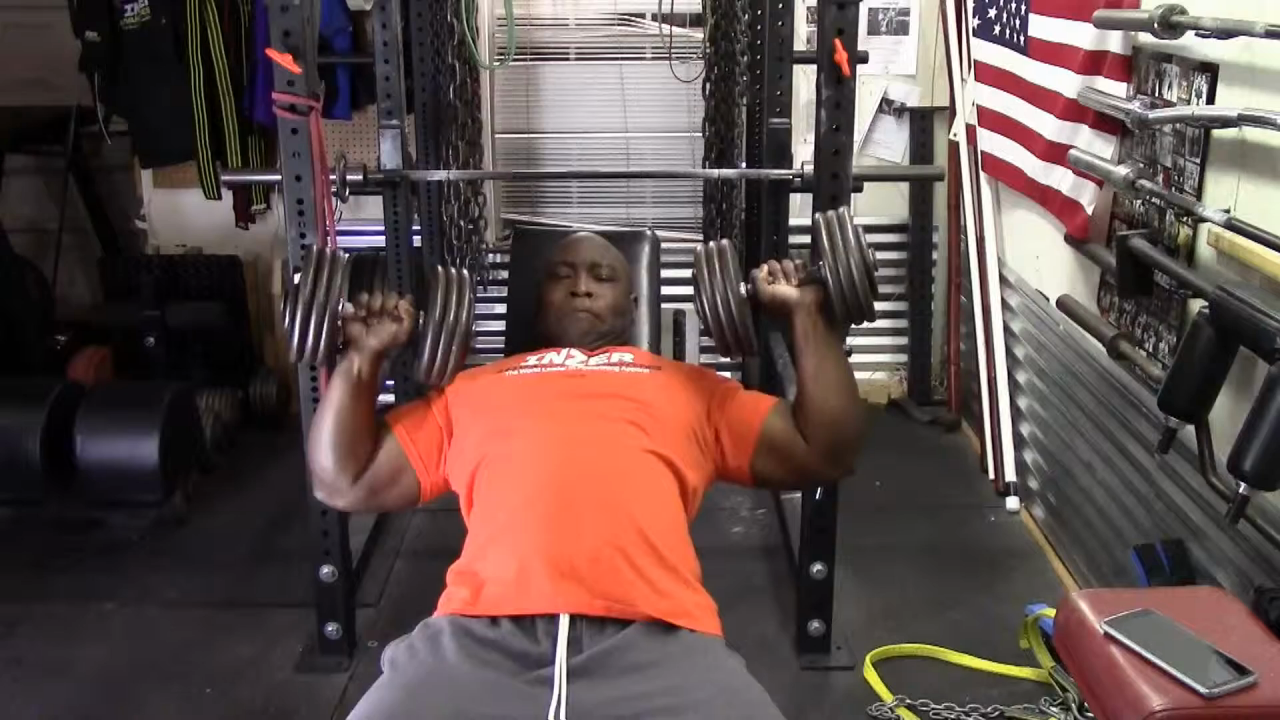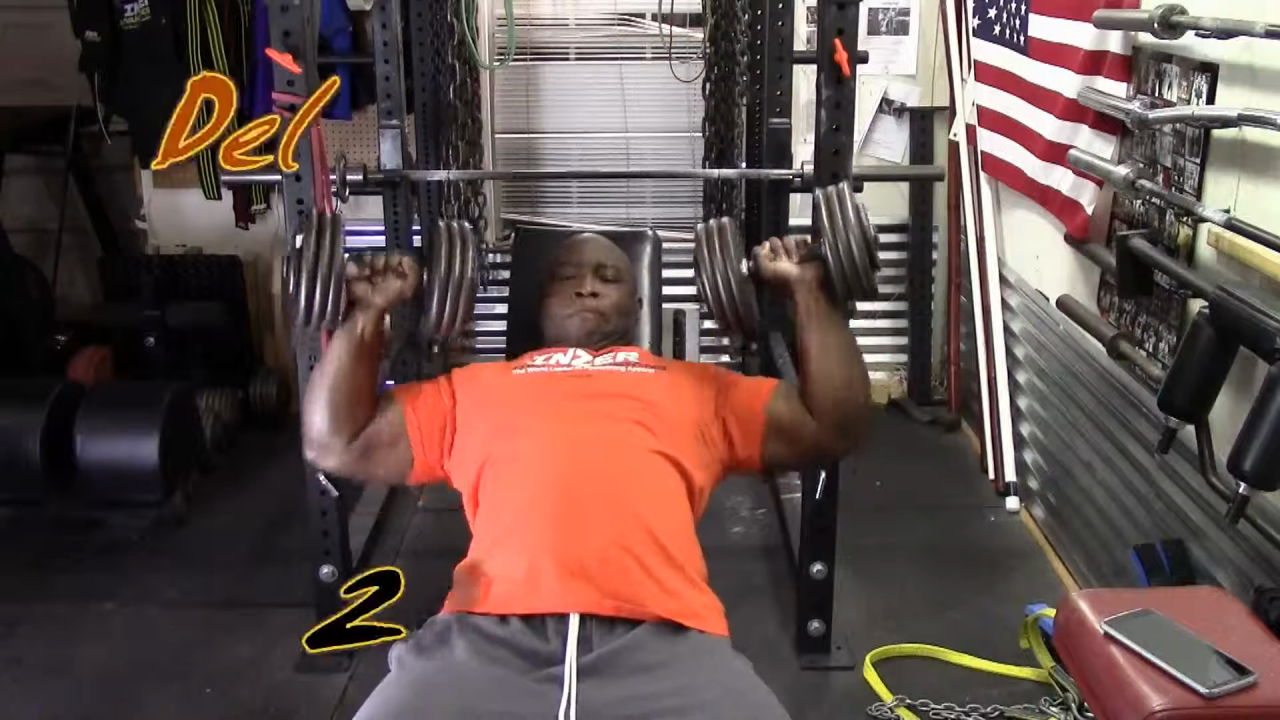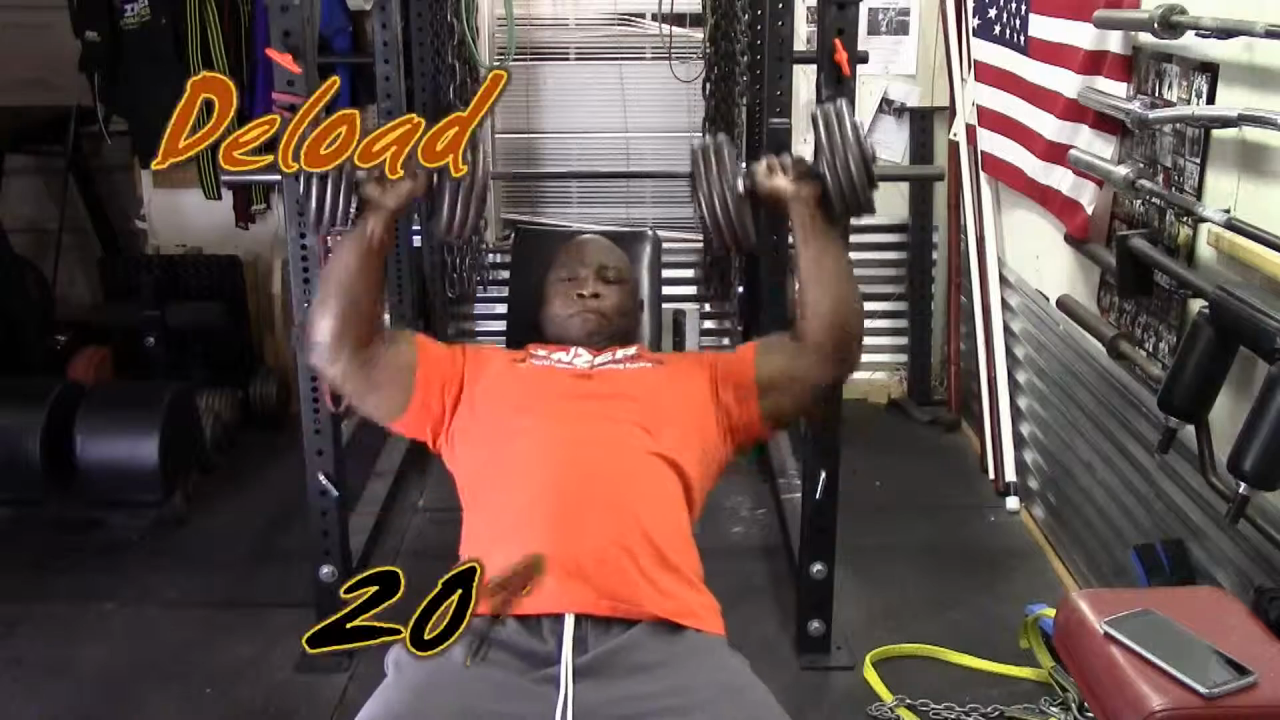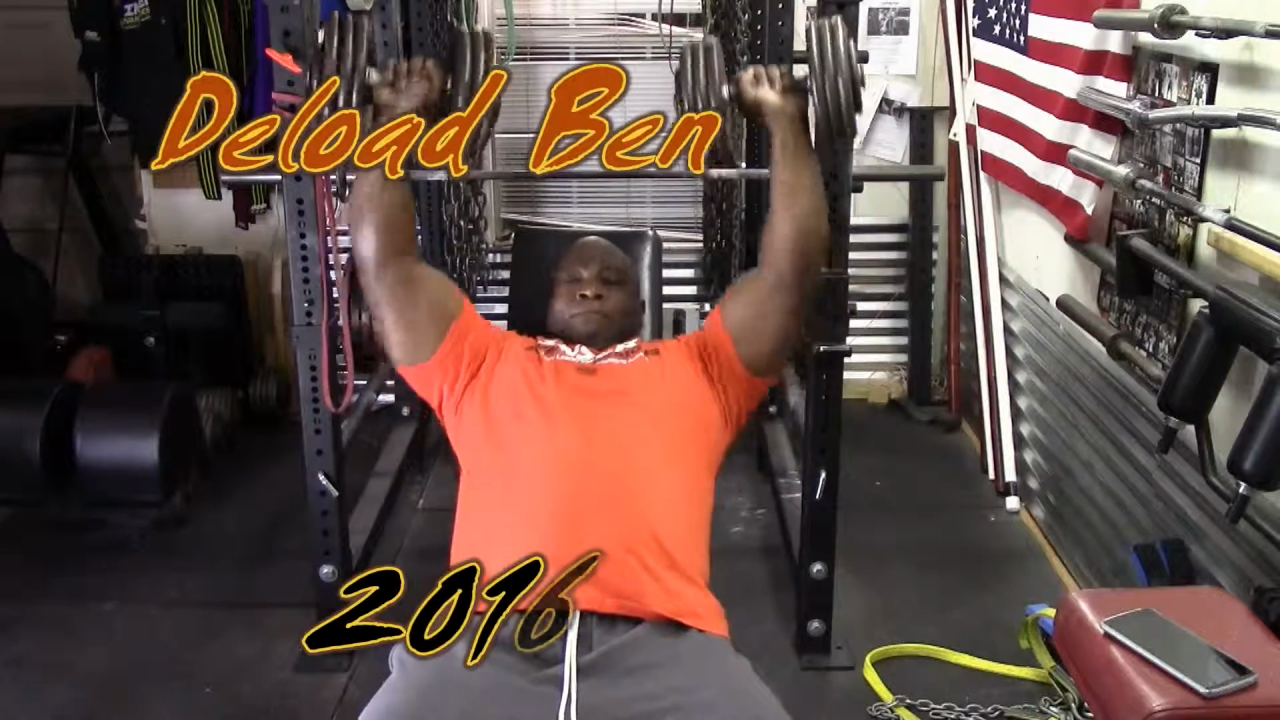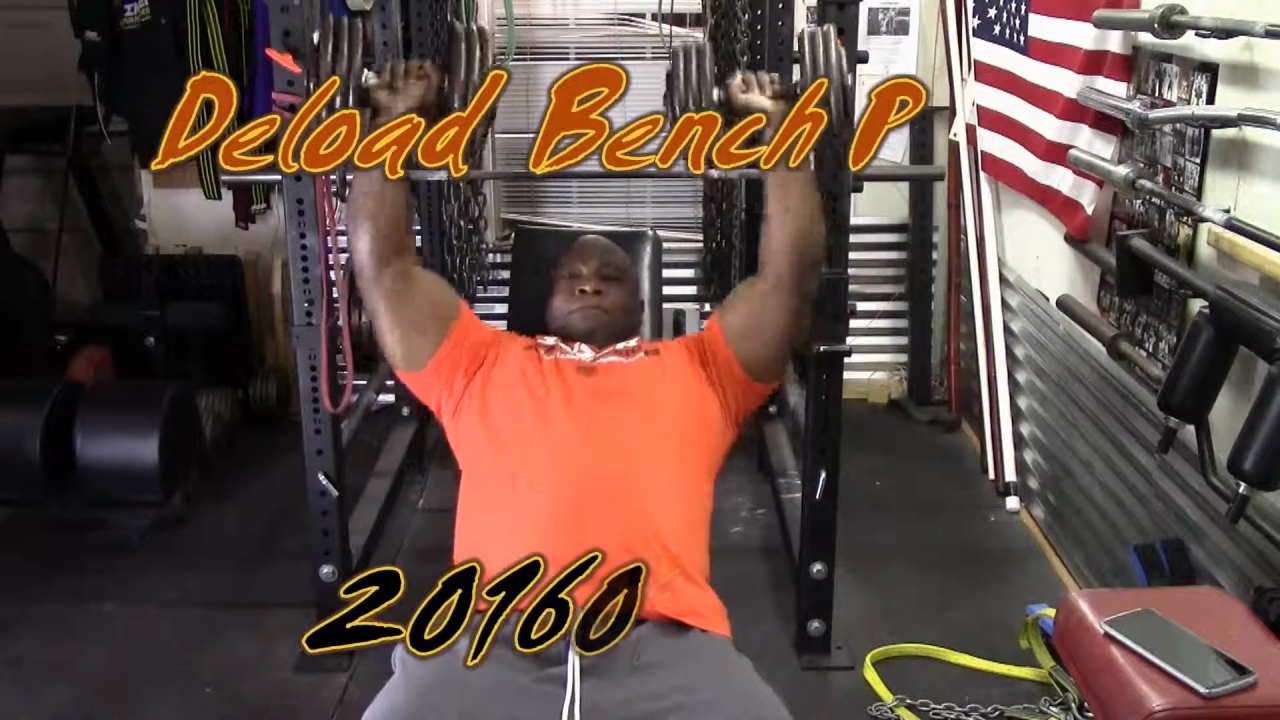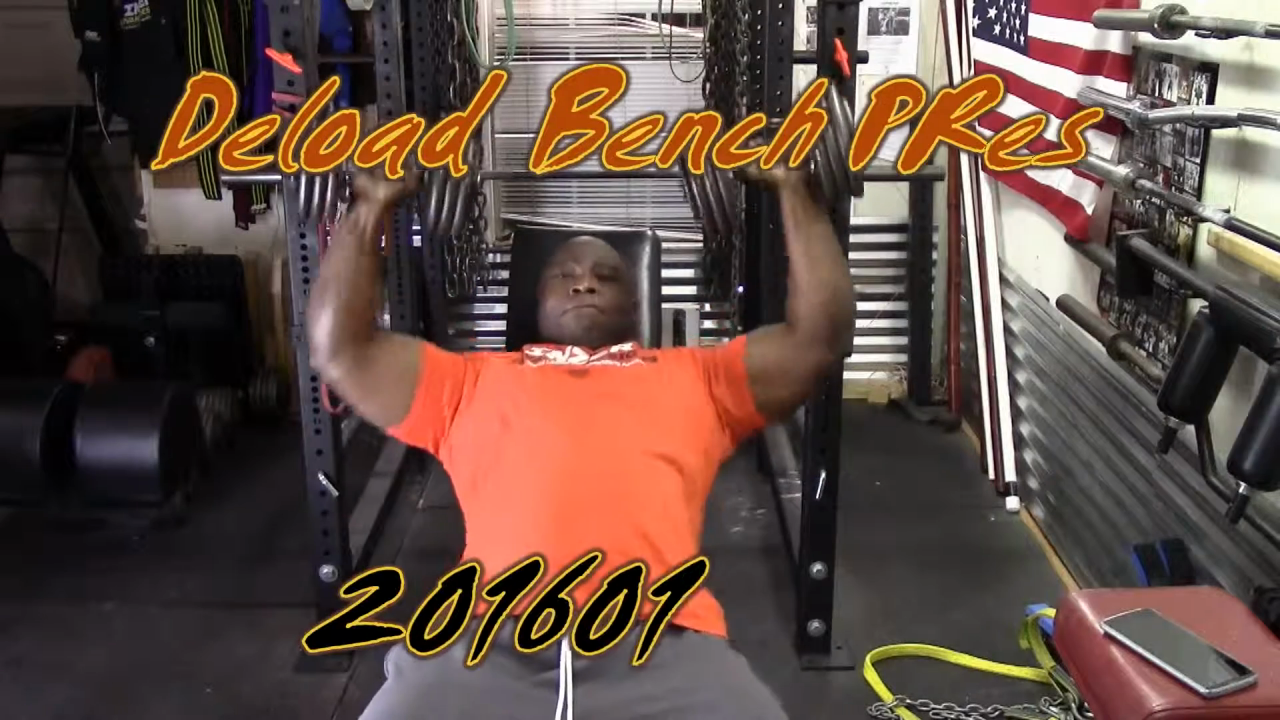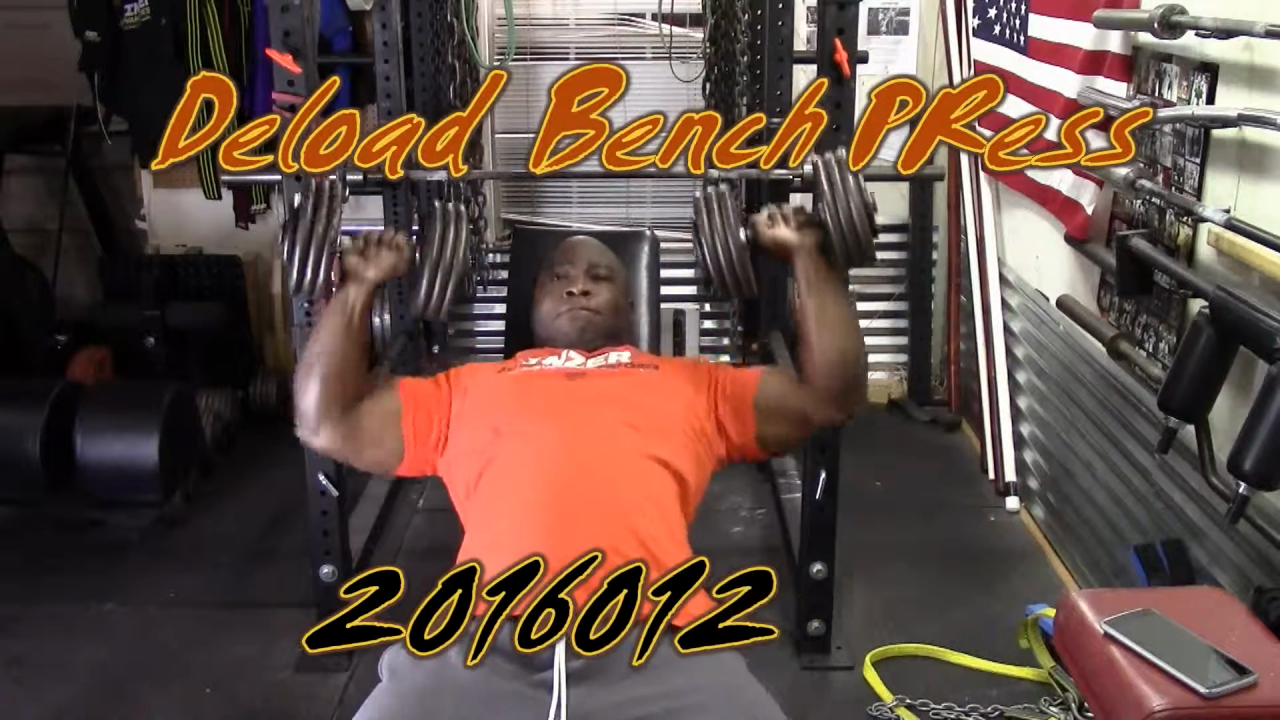
dt=0.2s
person 1, frame 1
left shoulder: (689, 387)
right shoulder: (471, 389)
left elbow: (826, 453)
right elbow: (345, 483)
left wrist: (805, 314)
right wrist: (363, 355)
left hip: (654, 637)
right hip: (482, 633)
person 1, frame 2
left shoulder: (697, 389)
right shoulder: (473, 388)
left elbow: (834, 425)
right elbow: (335, 443)
left wrist: (808, 288)
right wrist: (366, 314)
left hip: (658, 638)
right hip: (492, 634)
person 1, frame 3
left shoulder: (698, 385)
right shoulder: (475, 380)
left elbow: (826, 351)
right elbow: (341, 348)
left wrist: (803, 210)
right wrist: (377, 217)
left hip: (656, 637)
right hip: (490, 634)
person 1, frame 4
left shoulder: (697, 372)
right shoulder: (485, 368)
left elbow: (789, 267)
right elbow: (388, 261)
left wrist: (784, 120)
right wrist: (393, 119)
left hip: (659, 636)
right hip: (491, 634)
person 1, frame 5
left shoulder: (696, 371)
right shoulder: (485, 368)
left elbow: (790, 273)
right elbow: (384, 260)
left wrist: (777, 127)
right wrist: (388, 123)
left hip: (663, 639)
right hip: (493, 638)
person 1, frame 6
left shoulder: (694, 377)
right shoulder: (475, 381)
left elbow: (820, 336)
right elbow: (340, 349)
left wrist: (791, 193)
right wrist: (369, 208)
left hip: (659, 641)
right hip: (490, 639)
person 1, frame 7
left shoulder: (691, 382)
right shoulder: (469, 387)
left elbow: (830, 397)
right elbow: (327, 424)
left wrist: (805, 257)
right wrist: (358, 287)
left hip: (654, 645)
right hip: (485, 642)
